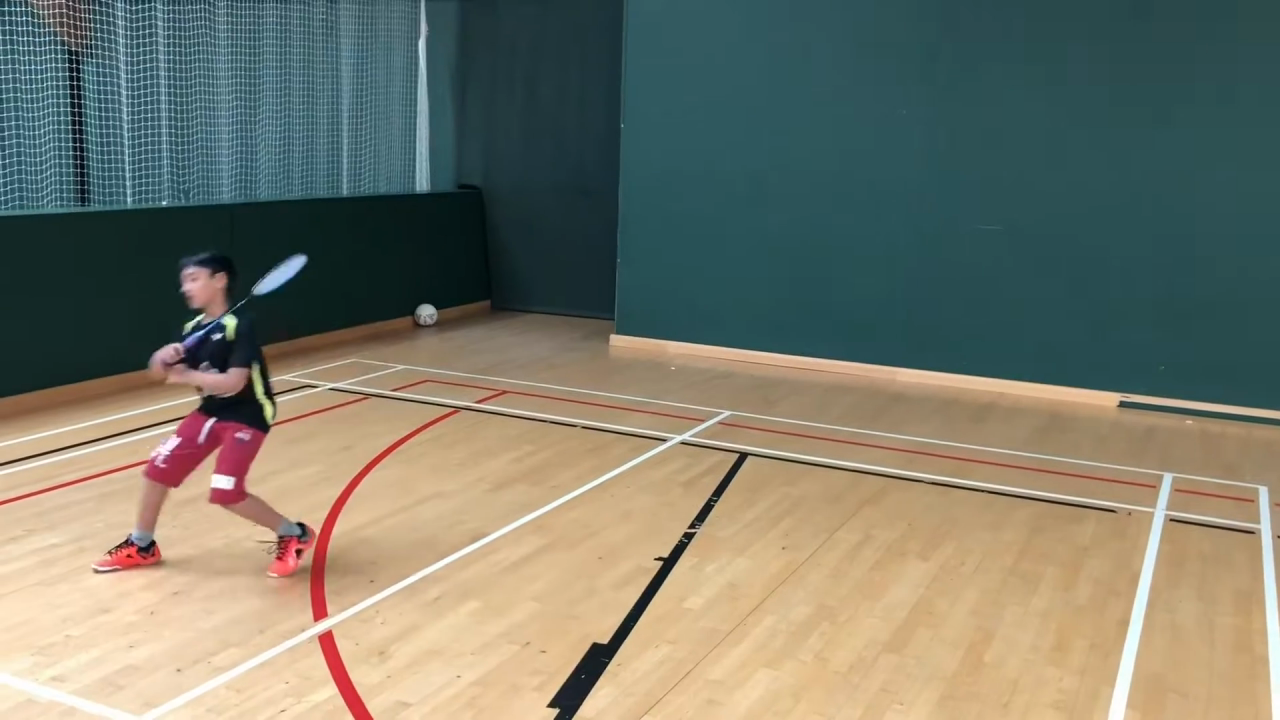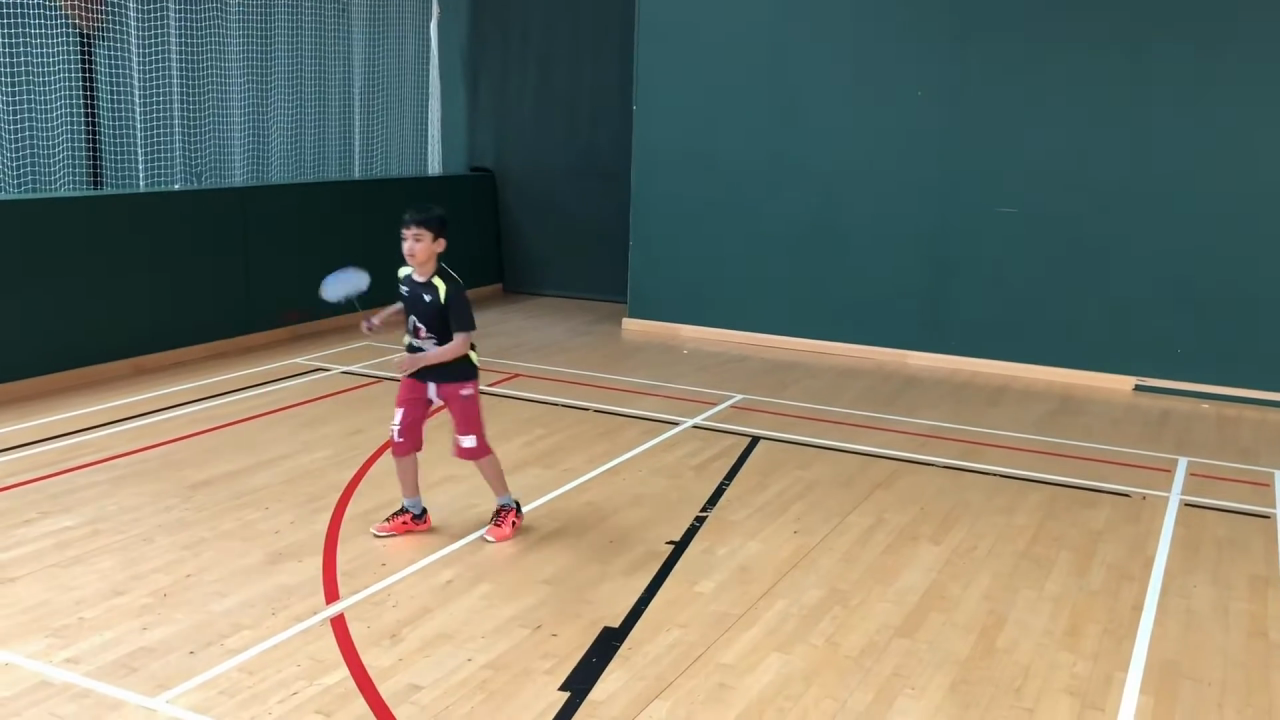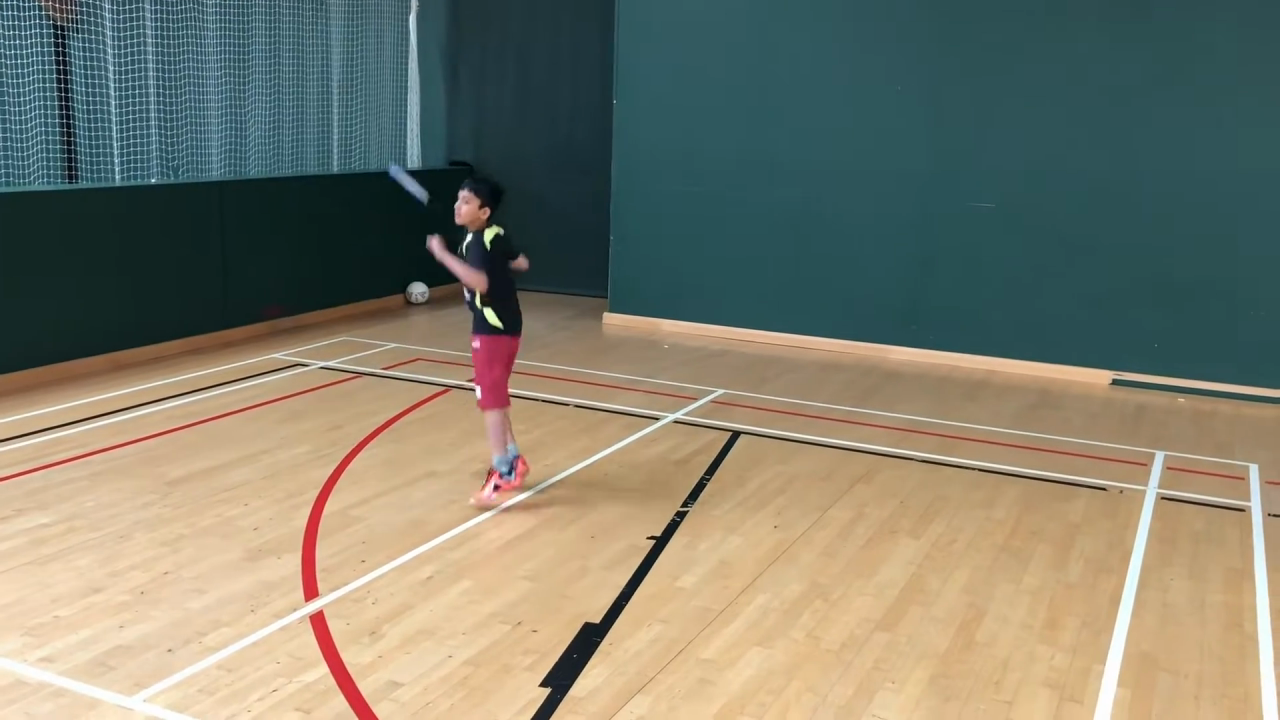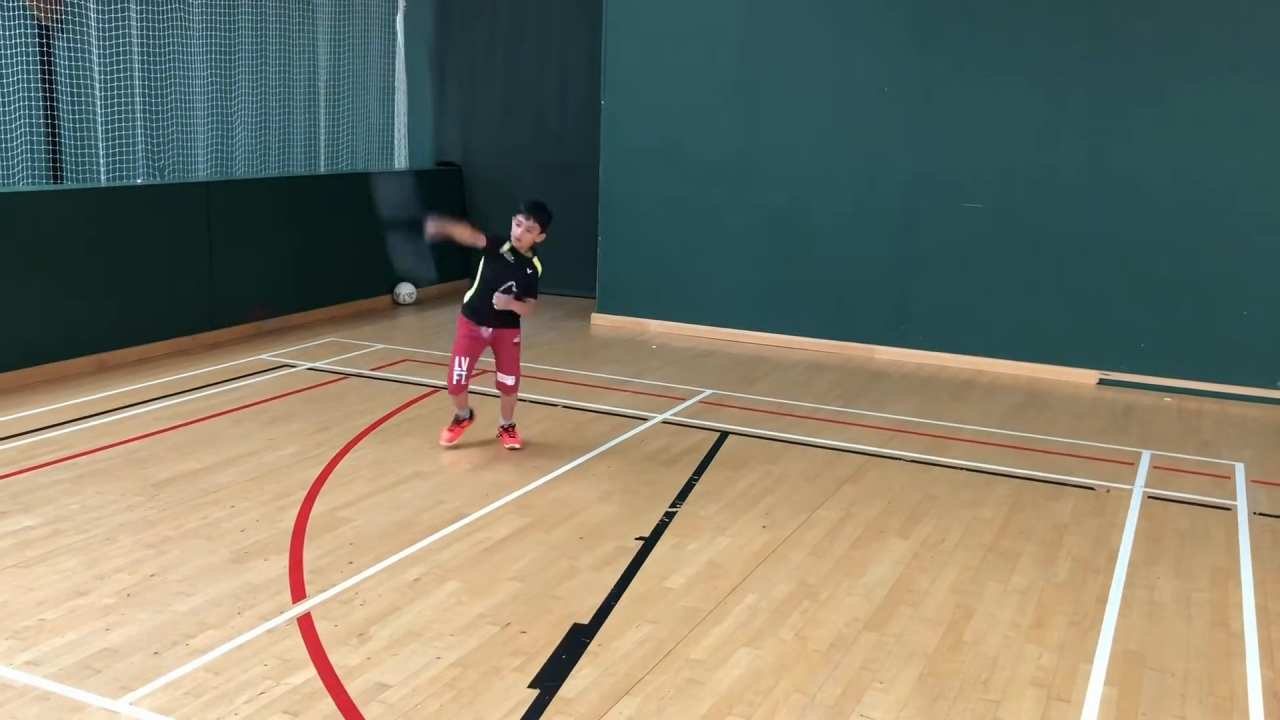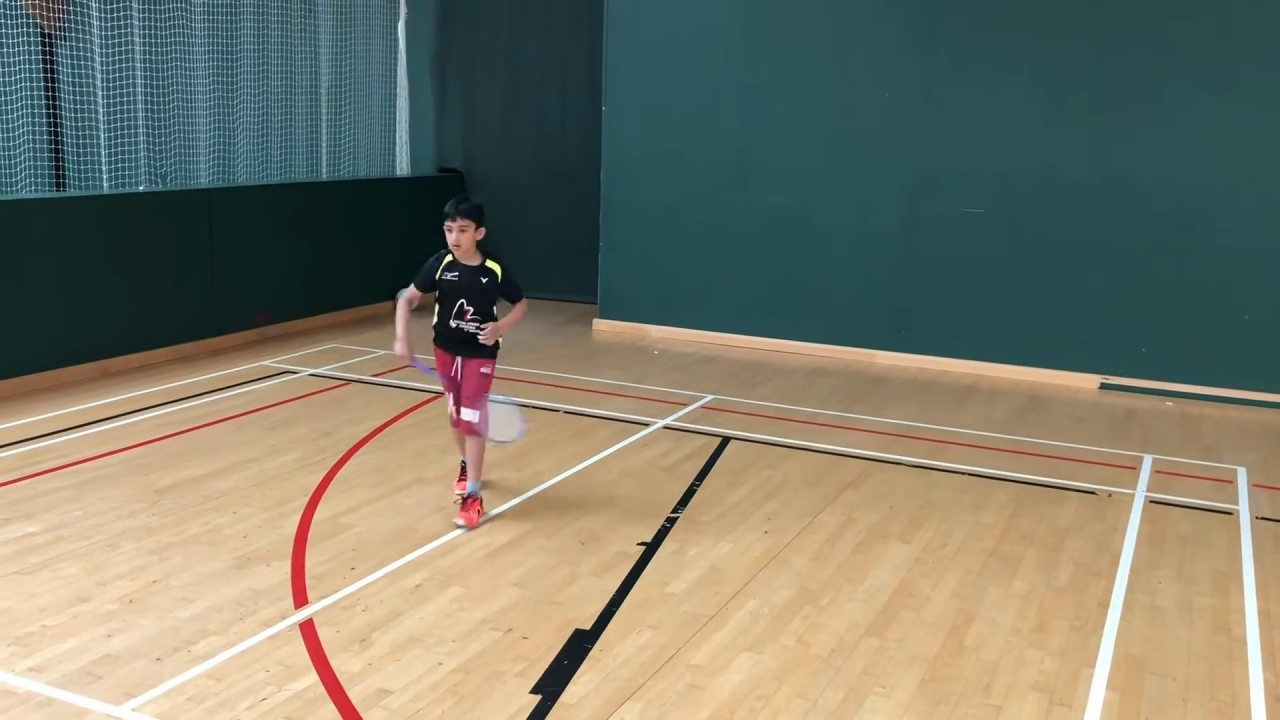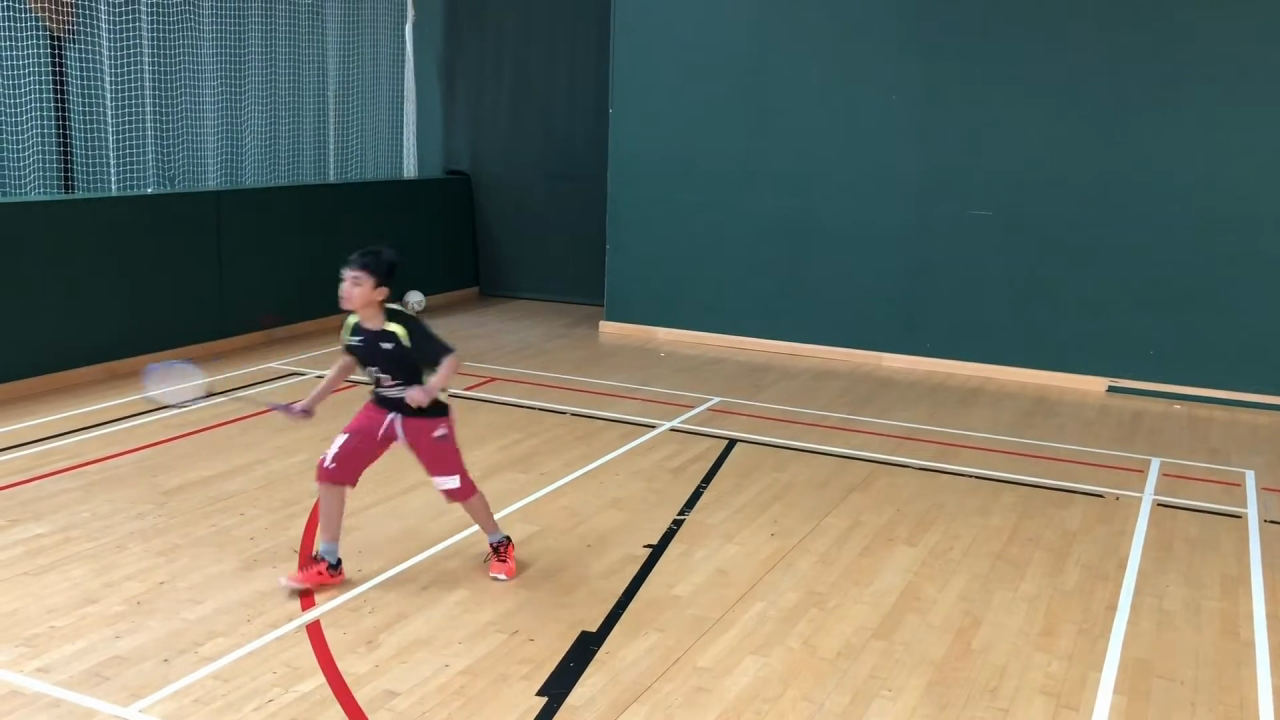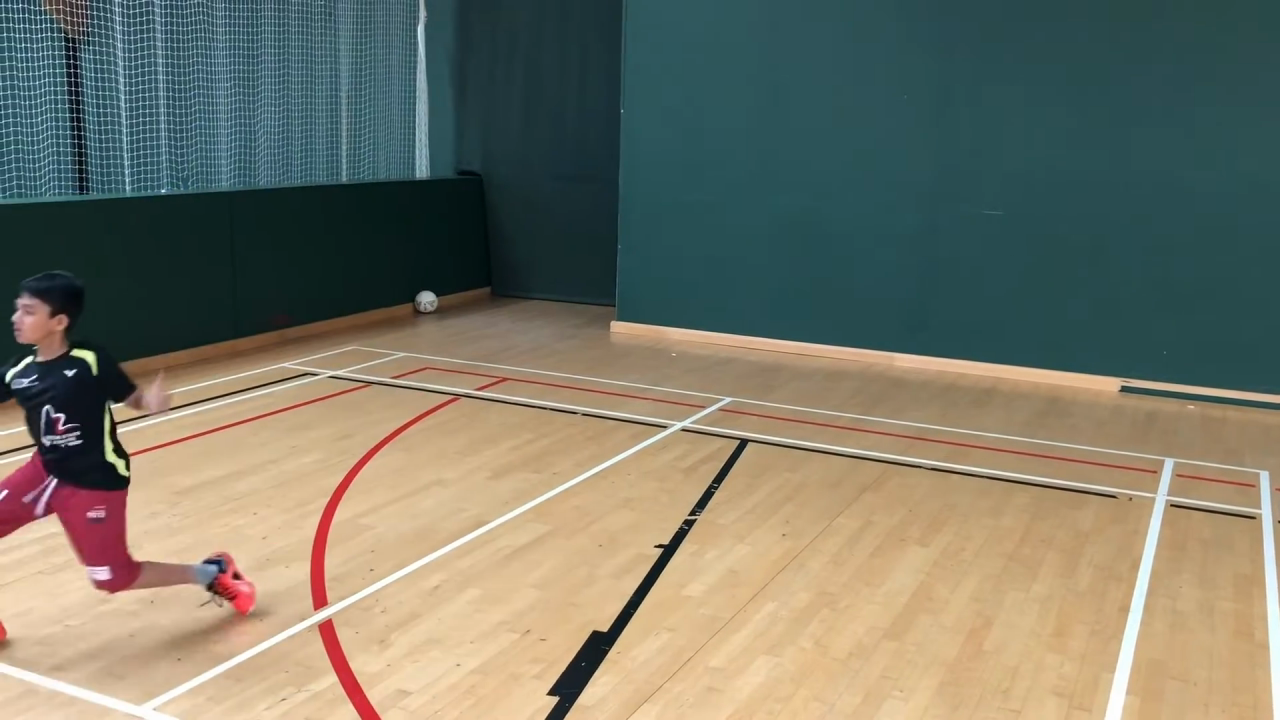
dt=0.7s
person 1, frame 1
left shoulder: (239, 326)
right shoulder: (196, 327)
left elbow: (234, 383)
right elbow: (158, 371)
left wrist: (186, 376)
right wrist: (165, 356)
left hip: (247, 417)
right hip: (211, 412)
left knee: (226, 491)
right knee: (160, 469)
left ankle: (294, 535)
right ankle: (140, 545)
person 1, frame 2
left shoulder: (449, 288)
right shoulder: (406, 277)
left elbow: (460, 343)
left wrist: (420, 359)
right wrist: (383, 316)
left hip: (456, 374)
right hip: (418, 374)
left knee: (472, 444)
right knee: (401, 440)
left ankle: (507, 508)
right ankle: (413, 512)
person 1, frame 3
left shoulder: (476, 242)
right shoulder: (499, 237)
left elbow: (479, 283)
right elbow: (522, 263)
left wrist: (443, 256)
left hip: (492, 330)
right hip: (507, 326)
left knee: (490, 398)
right knee: (494, 397)
left ankle: (503, 469)
right ankle: (512, 458)
person 1, frame 4
left shoulder: (533, 267)
right shoulder: (497, 244)
left elbow: (529, 307)
right elbow: (468, 235)
left wrist: (513, 304)
right wrist: (440, 226)
left hip: (506, 326)
right hip: (473, 320)
left knee: (509, 383)
right knee: (456, 383)
left ankle: (507, 425)
right ankle: (463, 415)
person 1, frame 5
left shoulder: (495, 270)
right shoulder: (439, 264)
left elbow: (521, 304)
right elbow: (407, 298)
left wrist: (500, 327)
right wrist: (402, 338)
left hip: (481, 355)
right hip: (446, 351)
left knee: (475, 420)
right knee: (458, 417)
left ankle: (473, 493)
right ankle: (467, 463)
person 1, frame 6
left shoulder: (404, 329)
right shoulder: (353, 327)
left elbow: (448, 361)
right elbow: (347, 361)
left wrist: (430, 390)
right wrist: (313, 398)
left hip: (425, 414)
right hip: (381, 410)
left knee: (457, 486)
right knee: (330, 470)
left ankle: (500, 544)
right ankle: (328, 562)
person 1, frame 7
left shoulder: (91, 362)
left elbow: (138, 397)
left wrist: (158, 399)
left hip: (96, 482)
right hip: (47, 471)
left knee: (114, 577)
left ankle: (214, 572)
